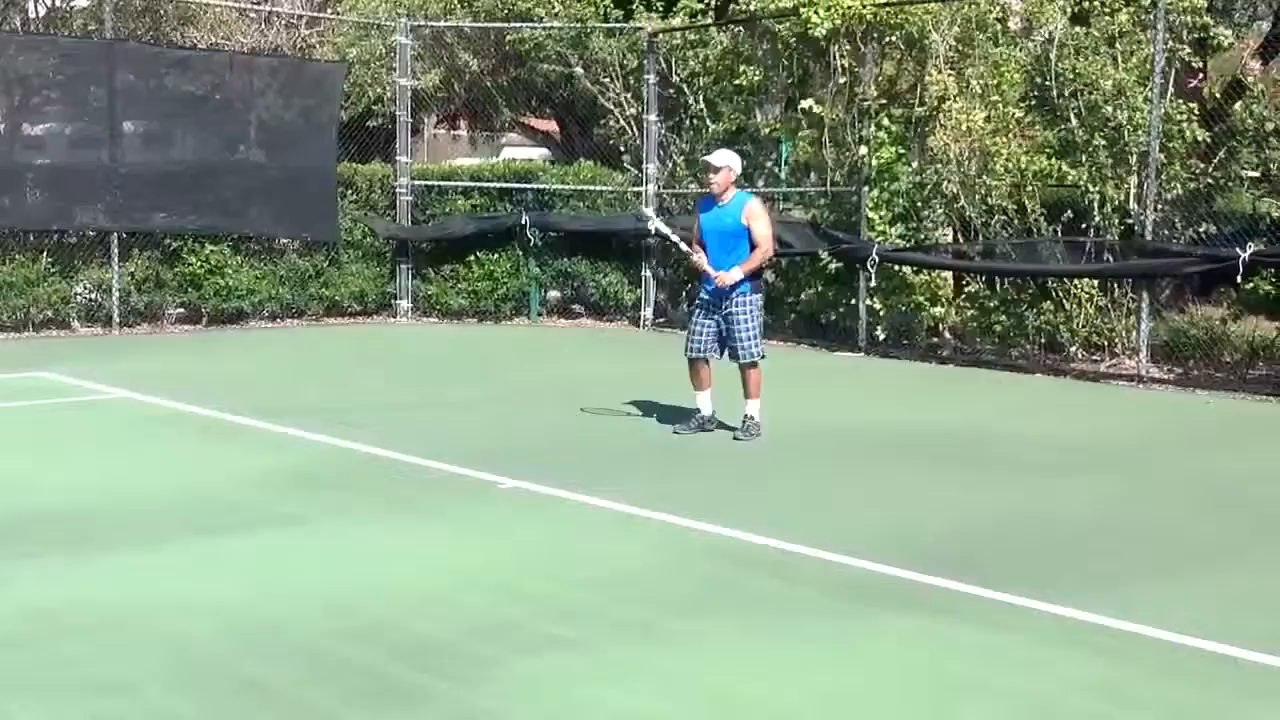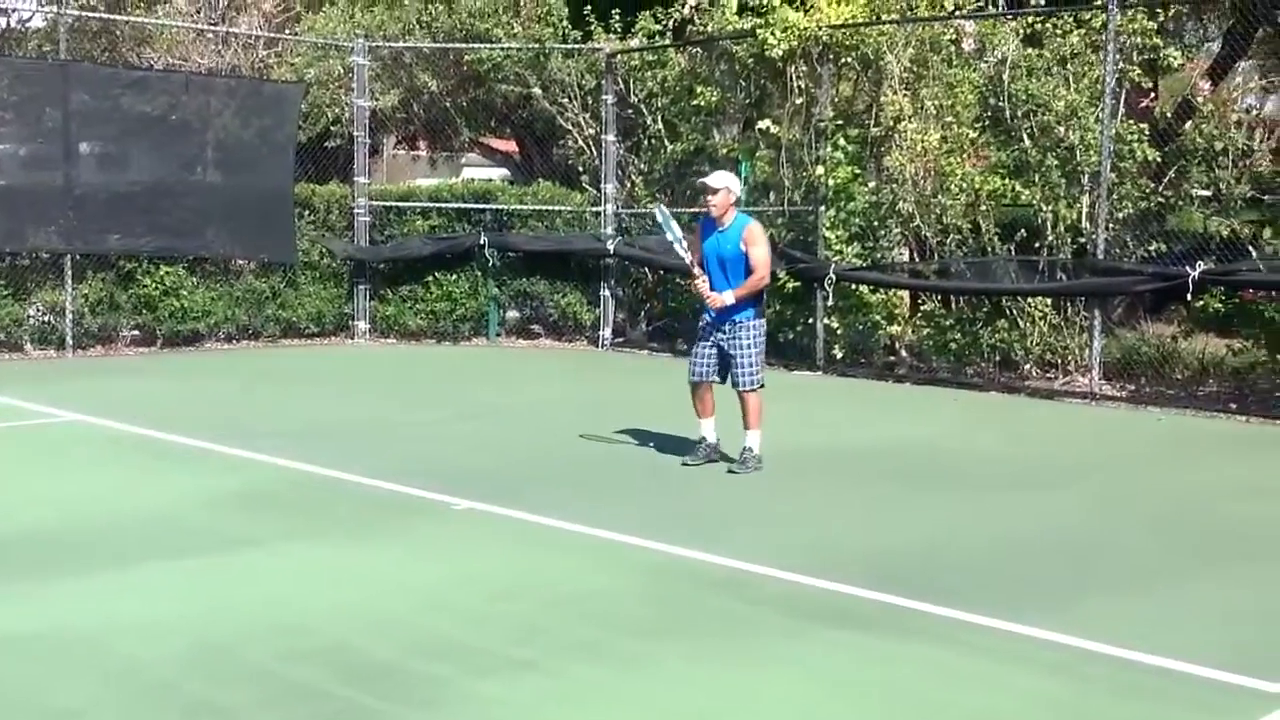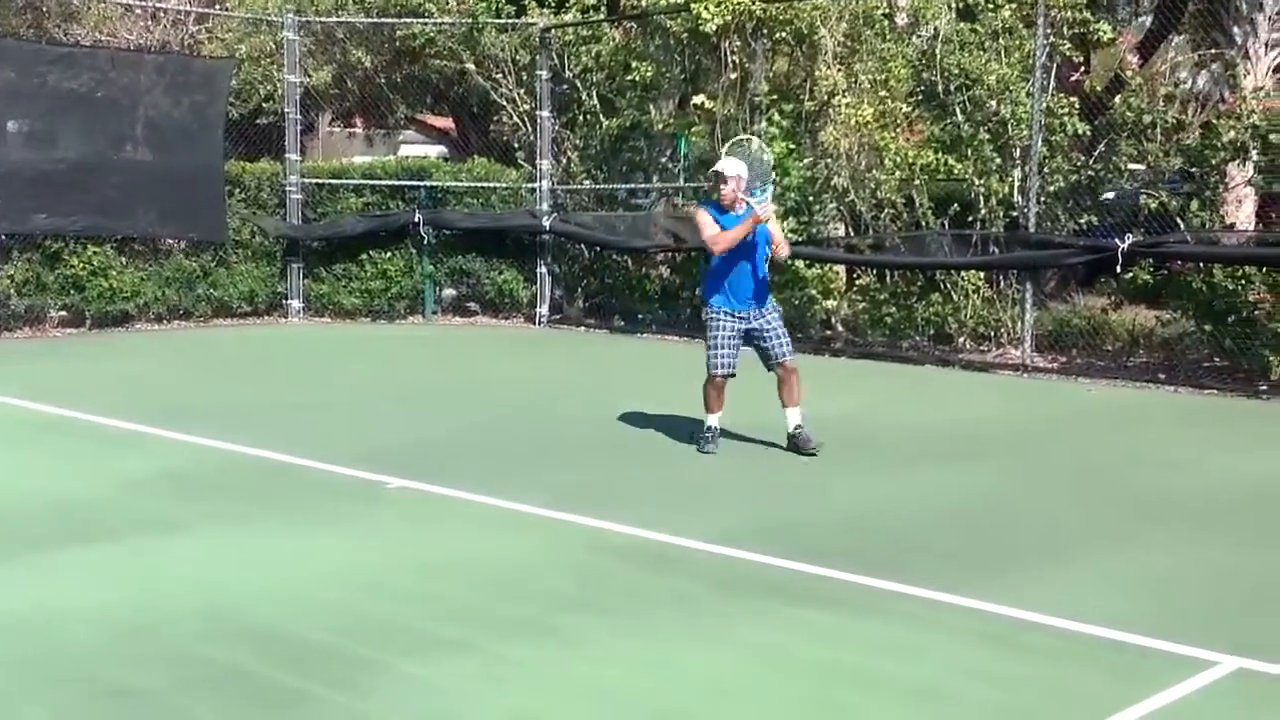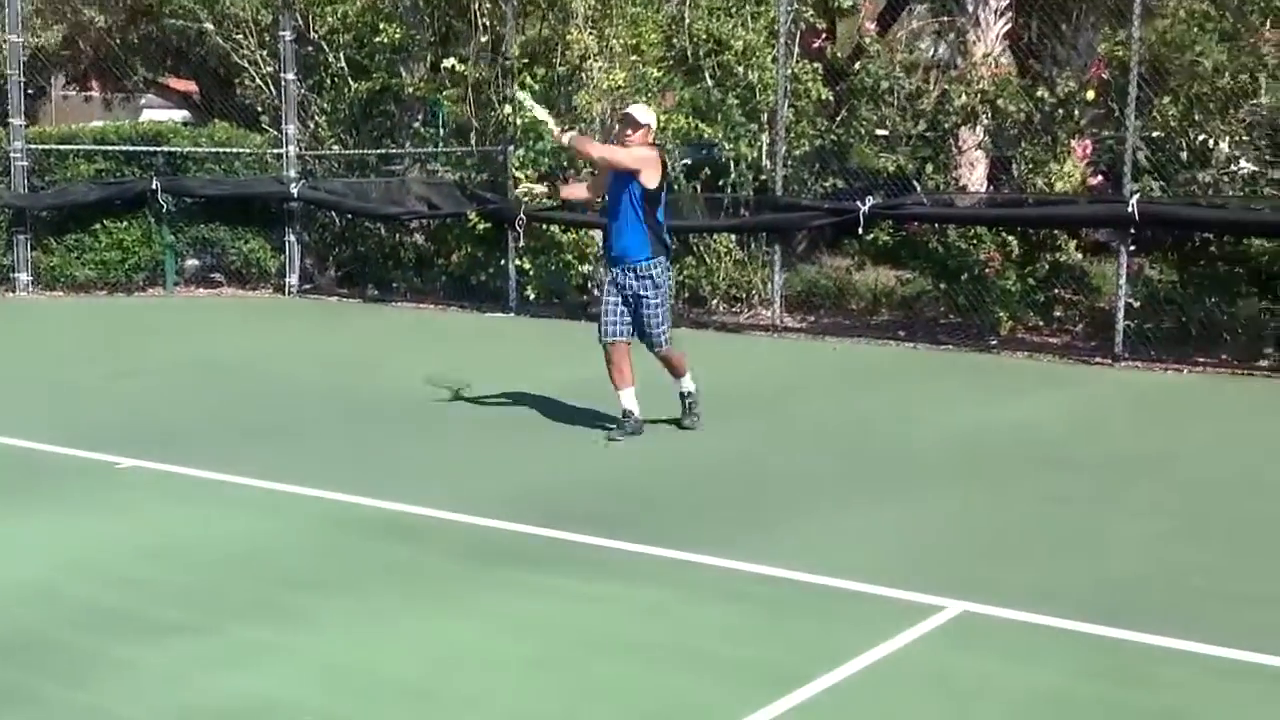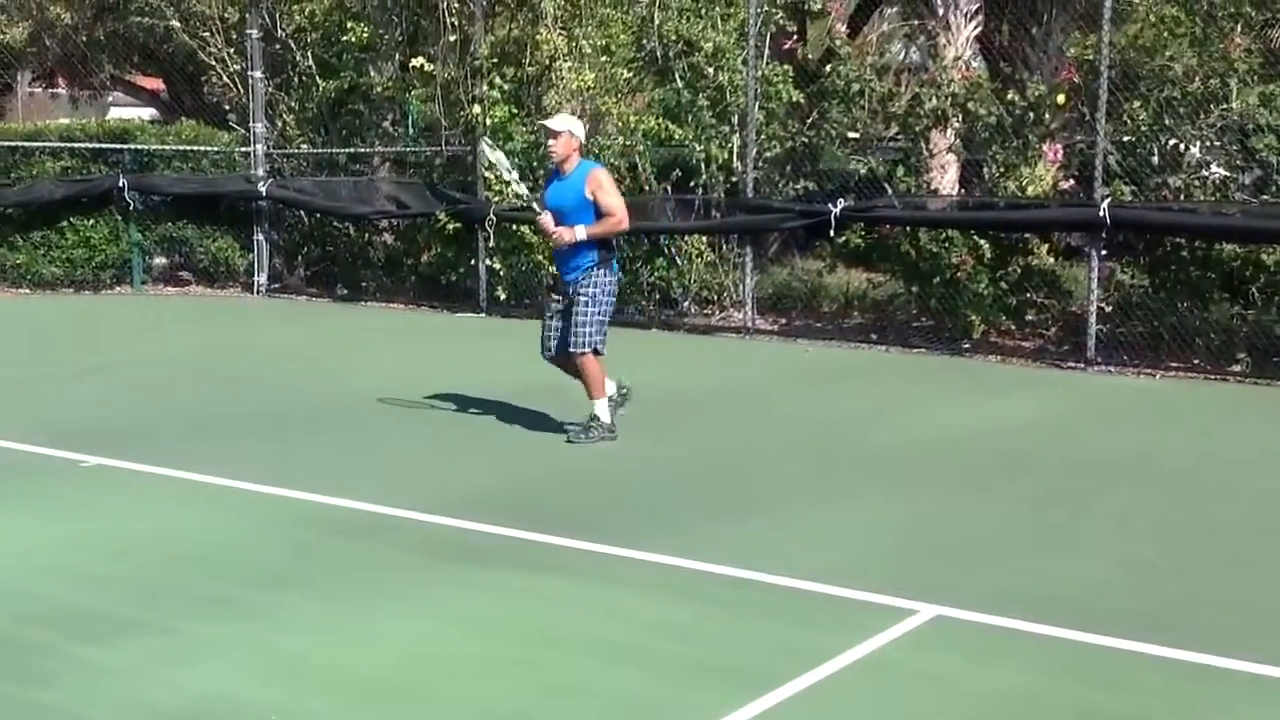
dt=1s
person 1, frame 1
left shoulder: (750, 206)
right shoulder: (703, 206)
left elbow: (765, 249)
left wrist: (736, 273)
right wrist: (697, 256)
left hip: (743, 293)
right hip: (709, 292)
left knee: (747, 358)
right knee: (696, 354)
left ankle: (752, 419)
right ankle: (705, 413)
person 1, frame 2
left shoulder: (750, 229)
right shoulder: (703, 227)
left elbow: (762, 276)
right elbow: (696, 264)
left wrist: (728, 297)
right wrist: (699, 280)
left hip: (745, 319)
right hip: (712, 318)
left knee: (746, 385)
right knee: (699, 380)
left ankle: (752, 451)
right ankle: (708, 441)
person 1, frame 3
left shoulder: (763, 212)
right shoulder: (705, 213)
left elbow: (779, 248)
right elbow: (716, 246)
left wrist: (782, 250)
right wrist: (749, 223)
left hip: (761, 305)
right hip: (721, 309)
left knee: (786, 366)
right knee: (718, 374)
left ankle: (796, 430)
right ankle: (711, 428)
person 1, frame 4
left shoulder: (649, 157)
right shoulder: (611, 166)
left elbow: (599, 152)
right elbow: (586, 192)
left wrist: (570, 139)
right wrist: (552, 189)
left hip: (650, 267)
right hip: (617, 268)
left knee: (660, 345)
right knee: (615, 343)
left ankle: (688, 390)
right ankle: (630, 414)
person 1, frame 5
left shoulder: (595, 176)
right shoulder: (551, 179)
left elbow: (620, 221)
left wrist: (577, 232)
right wrist: (547, 227)
left hip: (596, 275)
right hip: (565, 278)
left knee: (583, 350)
right knee: (553, 350)
left ankle: (603, 419)
right ankle: (611, 390)
